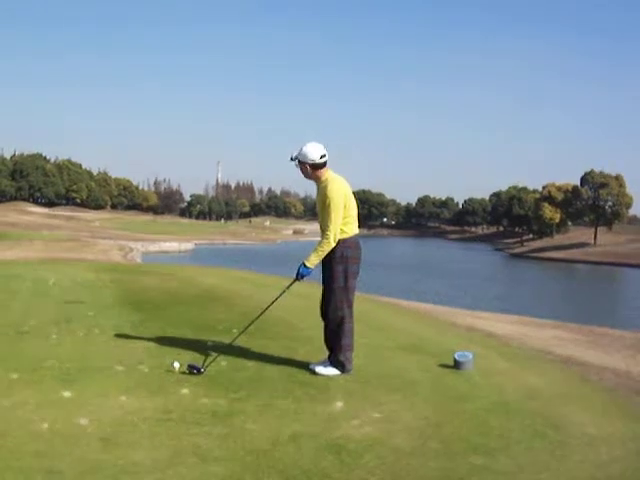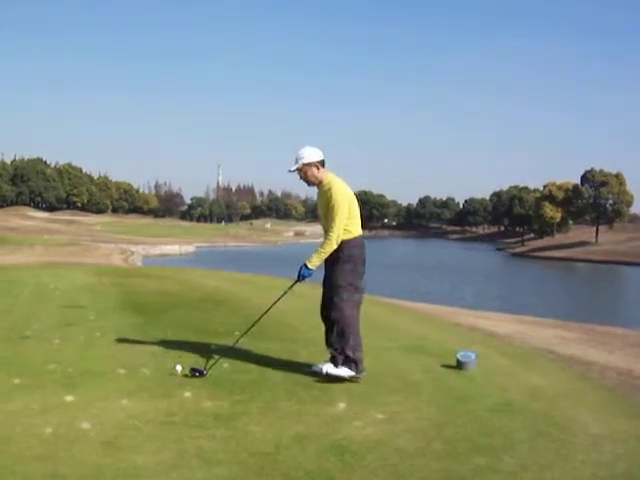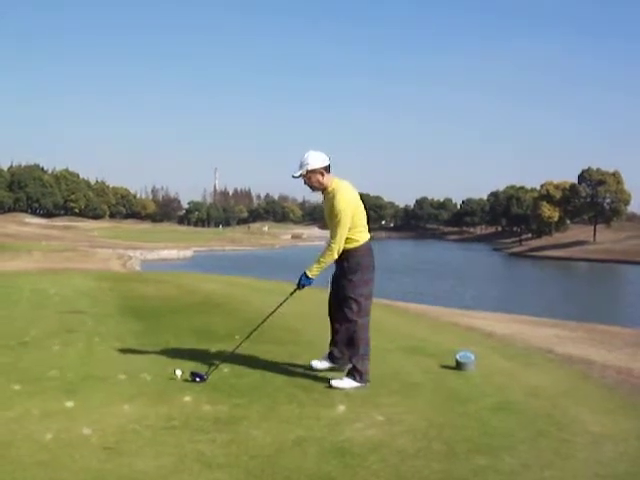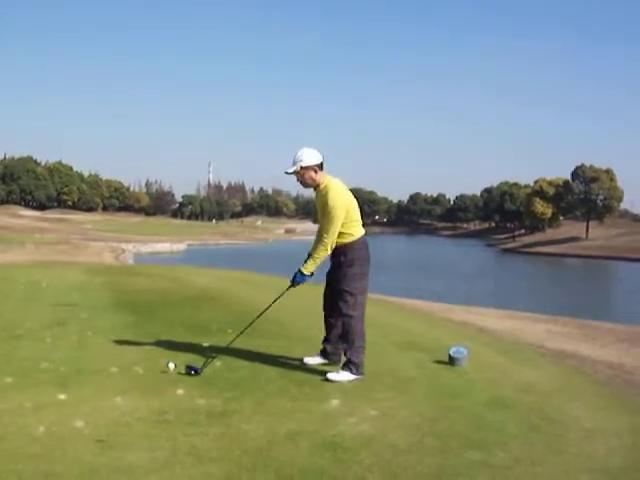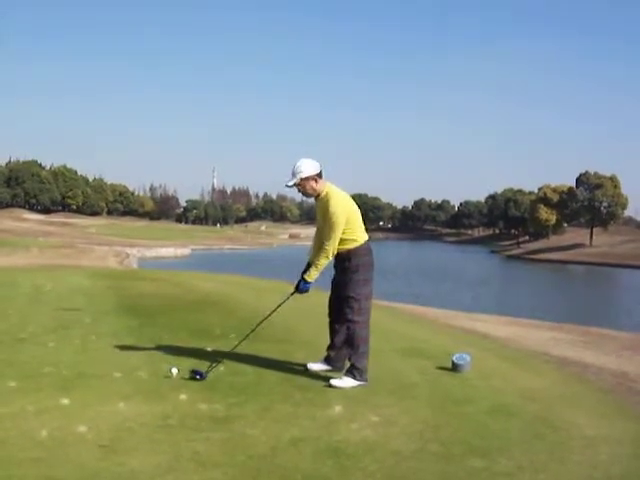
dt=0.7s
person 1, frame 1
left shoulder: (333, 188)
right shoulder: (326, 184)
left elbow: (331, 236)
left wrist: (308, 263)
right wrist: (313, 260)
left hip: (343, 250)
right hip: (335, 249)
left knee: (340, 308)
right knee: (329, 309)
left ankle: (342, 363)
right ankle: (334, 358)
person 1, frame 2
left shoulder: (337, 190)
right shoulder: (323, 189)
left elbow: (334, 236)
left wrist: (311, 263)
right wrist: (316, 261)
left hip: (349, 251)
right hip: (337, 251)
left knee: (343, 307)
right knee: (329, 309)
left ankle: (353, 363)
right ankle: (338, 359)
person 1, frame 3
left shoulder: (341, 198)
right shoulder: (335, 189)
left elbow: (334, 246)
left wrist: (310, 273)
left hip: (356, 258)
right hip: (346, 257)
left knee: (355, 316)
right knee: (337, 311)
left ankle: (359, 374)
right ankle: (338, 357)
person 1, frame 4
left shoulder: (334, 195)
right shoulder: (321, 190)
left elbow: (328, 241)
left wrist: (306, 269)
right wrist: (310, 256)
left hip: (353, 252)
right hip: (340, 252)
left knee: (349, 309)
right knee: (332, 305)
left ankle: (354, 366)
right ankle: (331, 352)
person 1, frame 5
left shoulder: (335, 203)
right shoulder: (321, 198)
left elbow: (329, 248)
right elbow: (320, 234)
left wrist: (309, 278)
right wrist: (309, 265)
left hip: (357, 258)
right hip: (343, 258)
left knee: (354, 314)
right knee: (337, 311)
left ankle: (358, 372)
right ankle: (335, 359)
